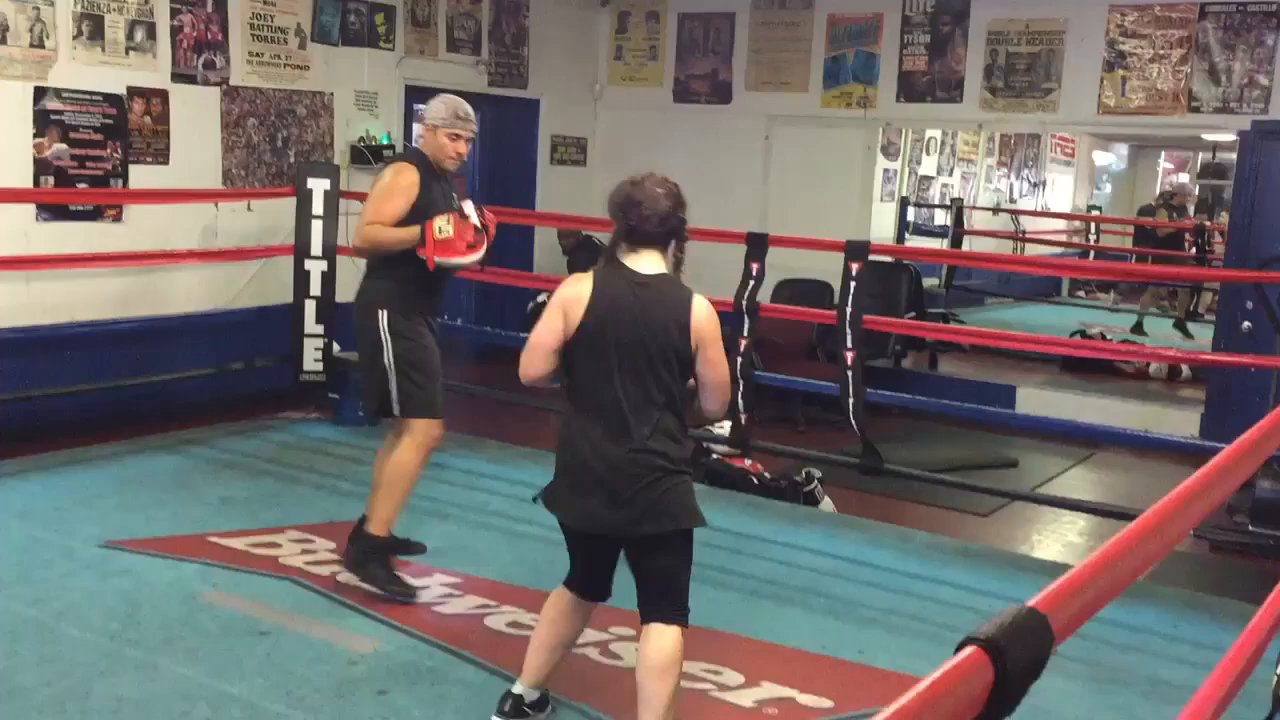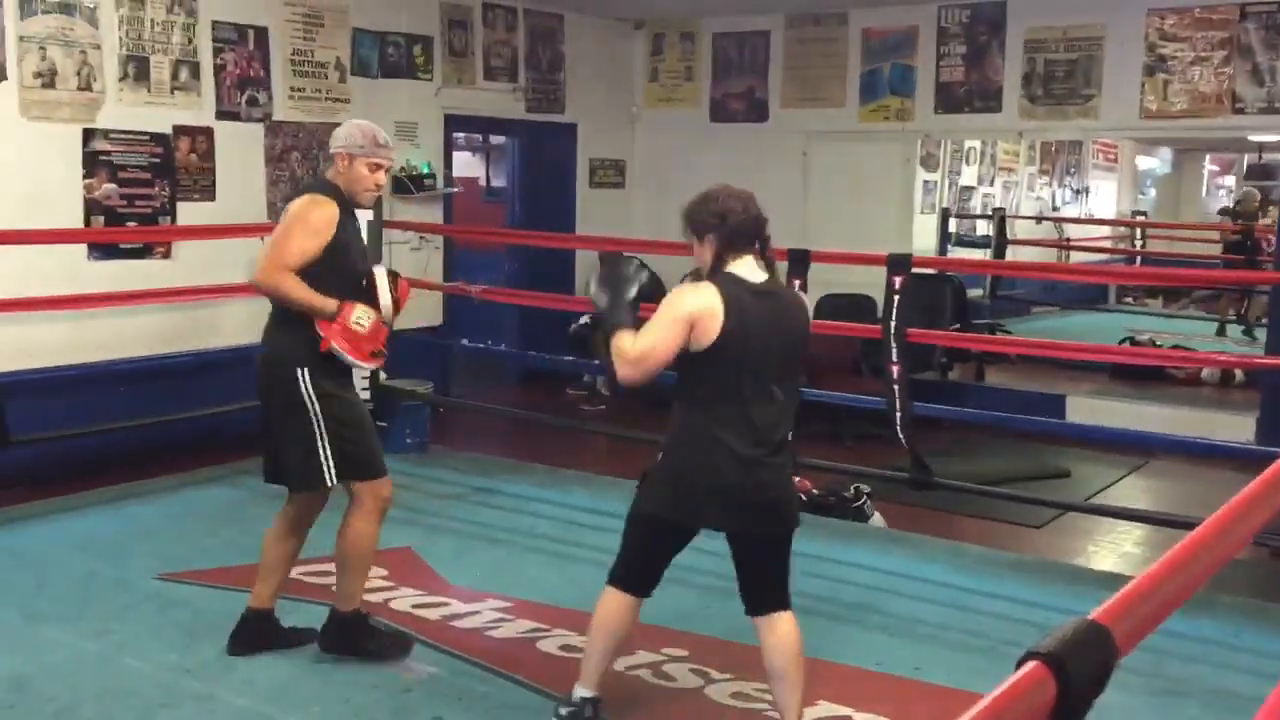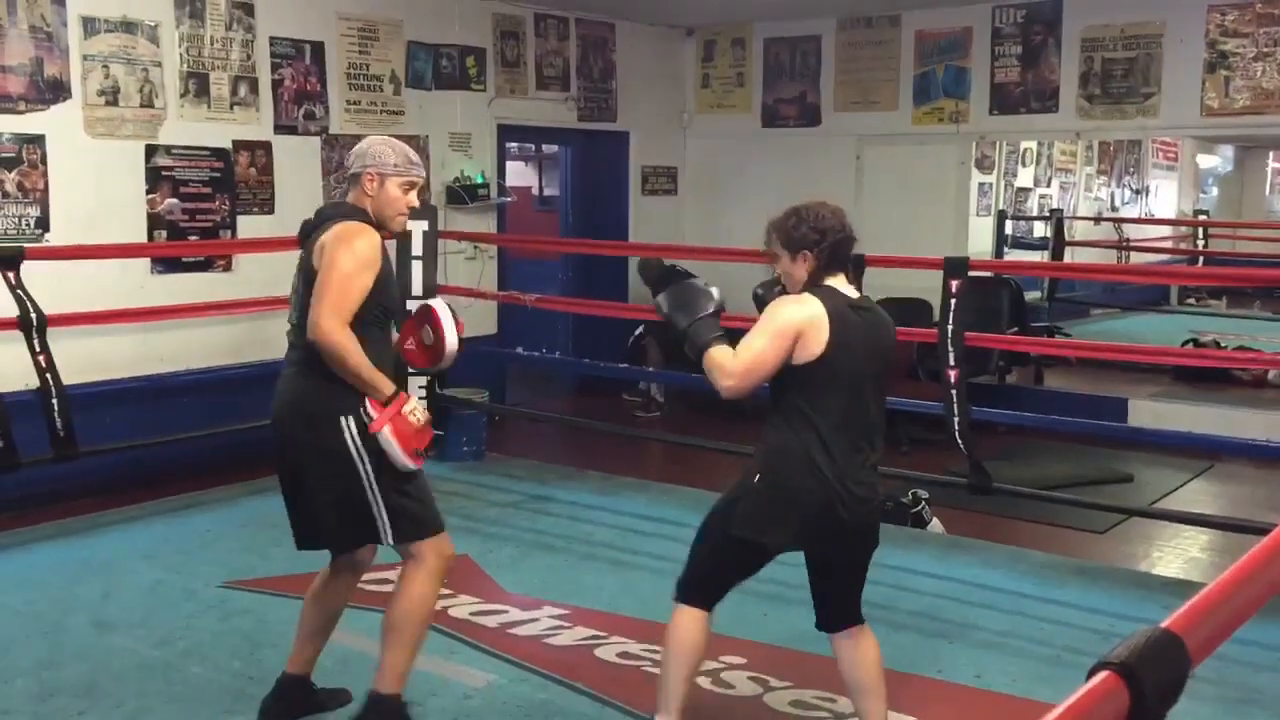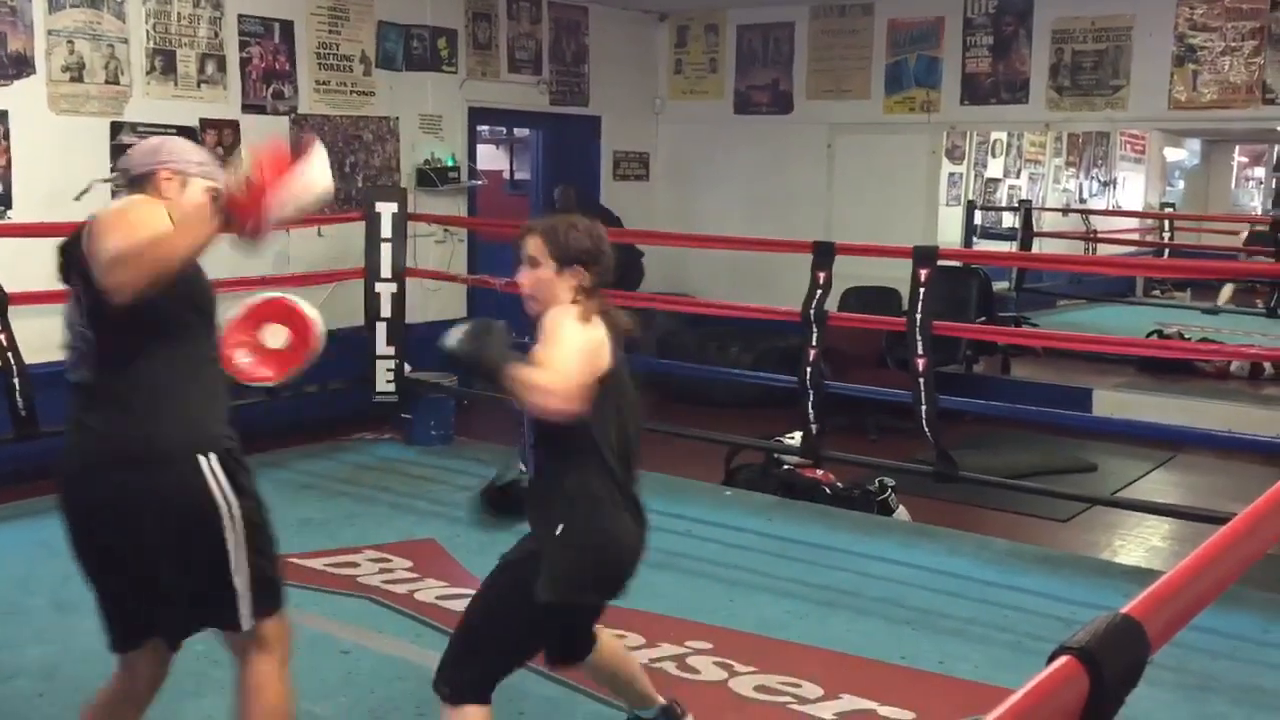
dt=1s
person 1, frame 1
left shoulder: (445, 183)
right shoulder: (404, 174)
left elbow: (448, 250)
right elbow: (364, 237)
left wrist: (473, 233)
right wrist: (426, 233)
left hip: (417, 314)
right hip: (390, 314)
left knee: (410, 426)
right knee: (423, 427)
left ankle: (376, 527)
right ankle: (368, 546)
person 1, frame 2
left shoulder: (342, 216)
right shoulder: (317, 206)
right elbow: (270, 275)
left wrist: (373, 299)
right wrist: (336, 311)
left hip: (304, 369)
right hip: (305, 370)
left knee: (306, 496)
right knee: (373, 489)
left ankle: (257, 622)
right ankle: (347, 622)
person 1, frame 3
left shoulder: (333, 234)
right shoulder: (357, 237)
right elbow: (328, 330)
left wrist: (401, 347)
right wrist: (387, 393)
left hip: (306, 411)
right hip: (333, 415)
left knee: (351, 556)
right knee: (429, 552)
person 1, frame 4
right shoulder: (129, 216)
right elbow: (123, 278)
left wrist: (229, 356)
right wrist: (223, 214)
left hip: (95, 473)
right hip: (176, 467)
left knee: (142, 666)
right knee: (263, 639)
person 2, frame 1
left shoulder: (579, 290)
right shoulder: (696, 310)
left elbow: (532, 370)
right elbow: (714, 405)
left hip: (583, 473)
right hip: (656, 480)
left knee: (582, 588)
right knee: (664, 616)
person 2, frame 2
left shoulder: (695, 301)
right shoulder: (796, 305)
left elbow: (630, 368)
left wrist: (616, 306)
left hip: (691, 473)
right hip: (768, 480)
left knee: (627, 583)
right knee: (772, 604)
person 2, frame 3
left shoulder: (795, 312)
right shoulder: (880, 324)
left elbow: (732, 380)
left wrist: (699, 324)
left hip: (784, 489)
right hip: (853, 497)
left knee: (693, 596)
right knee: (845, 621)
person 2, frame 4
left shoulder: (570, 324)
right shoulder: (593, 330)
left elbow: (557, 398)
left wrist: (494, 358)
right wrist: (529, 487)
left hip: (577, 535)
right hip: (611, 528)
left knee: (460, 676)
right knee: (567, 641)
